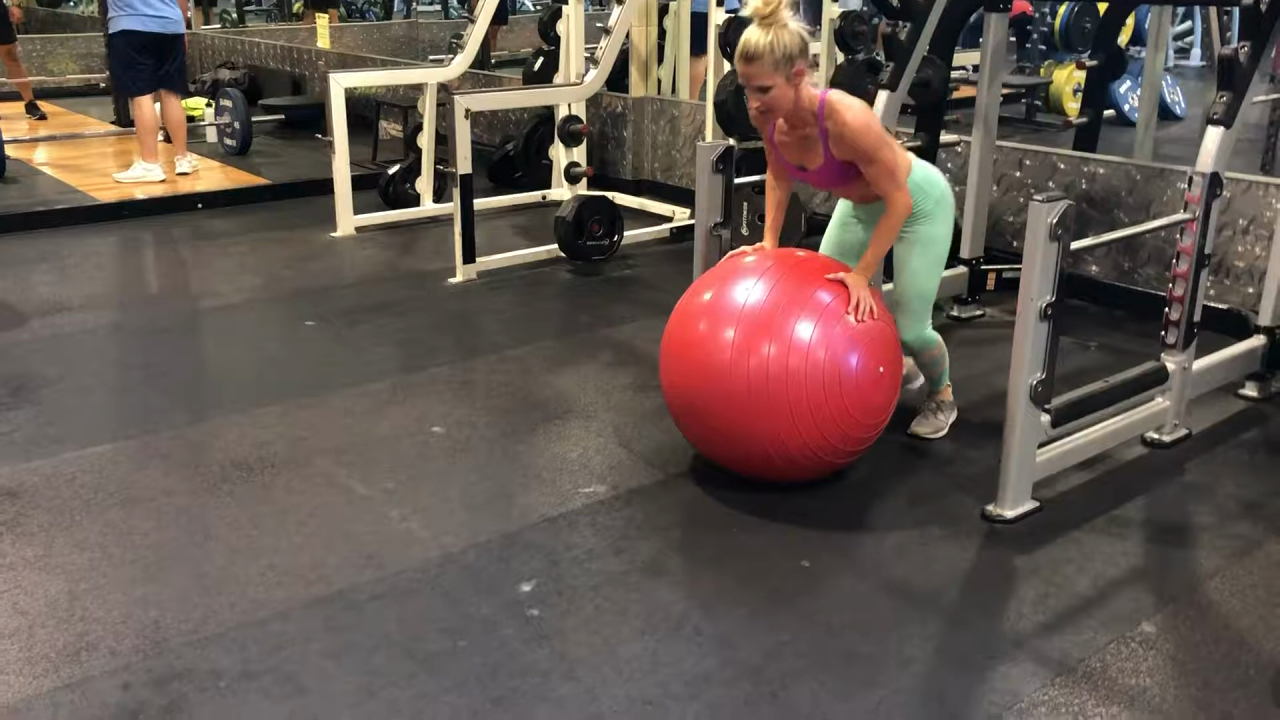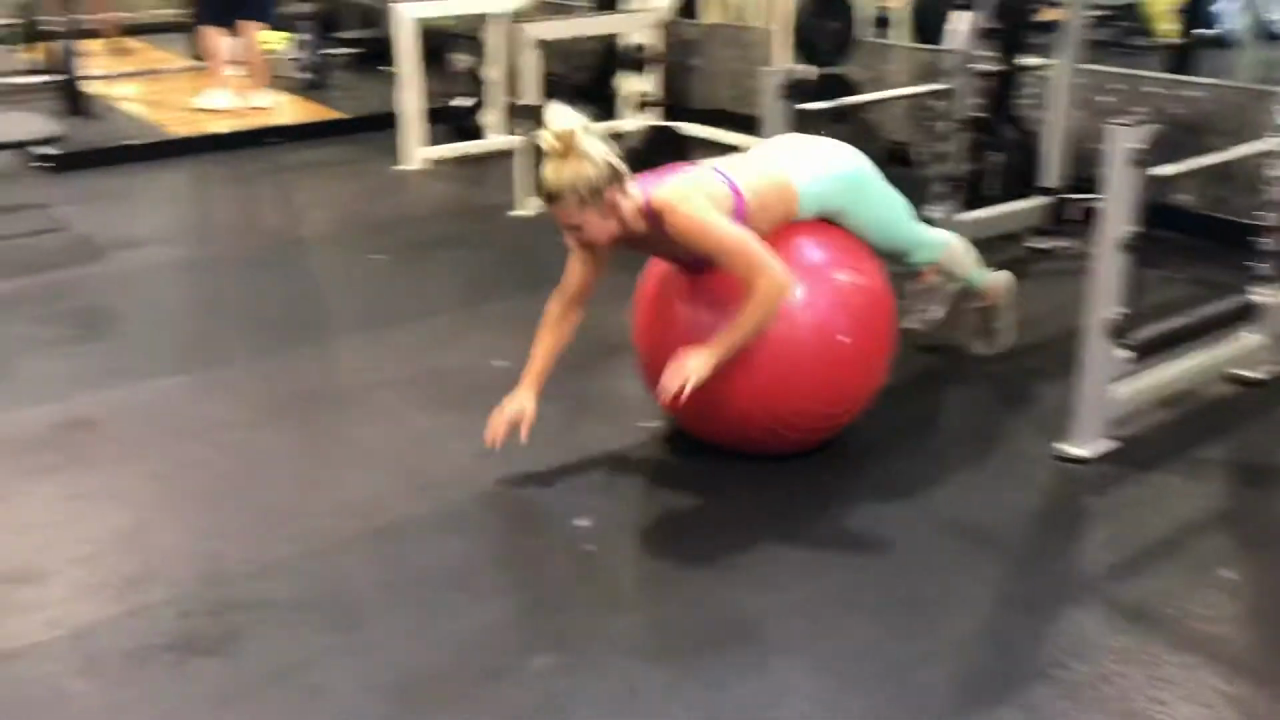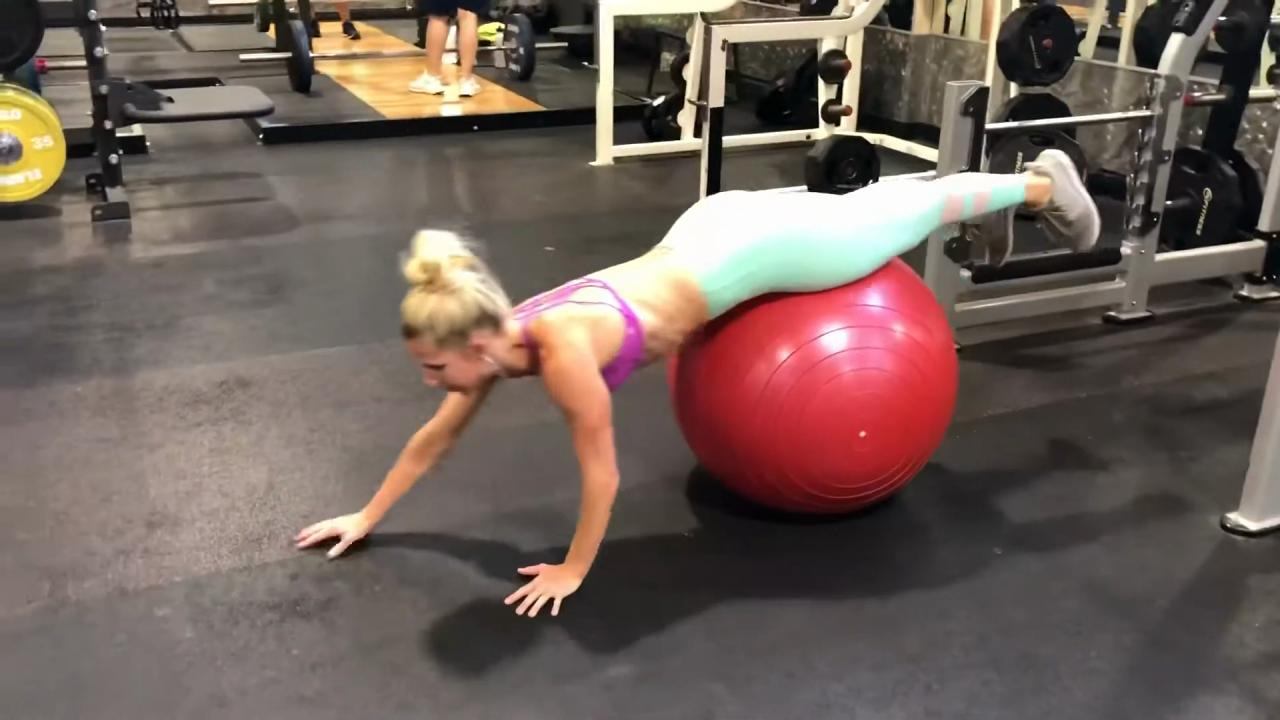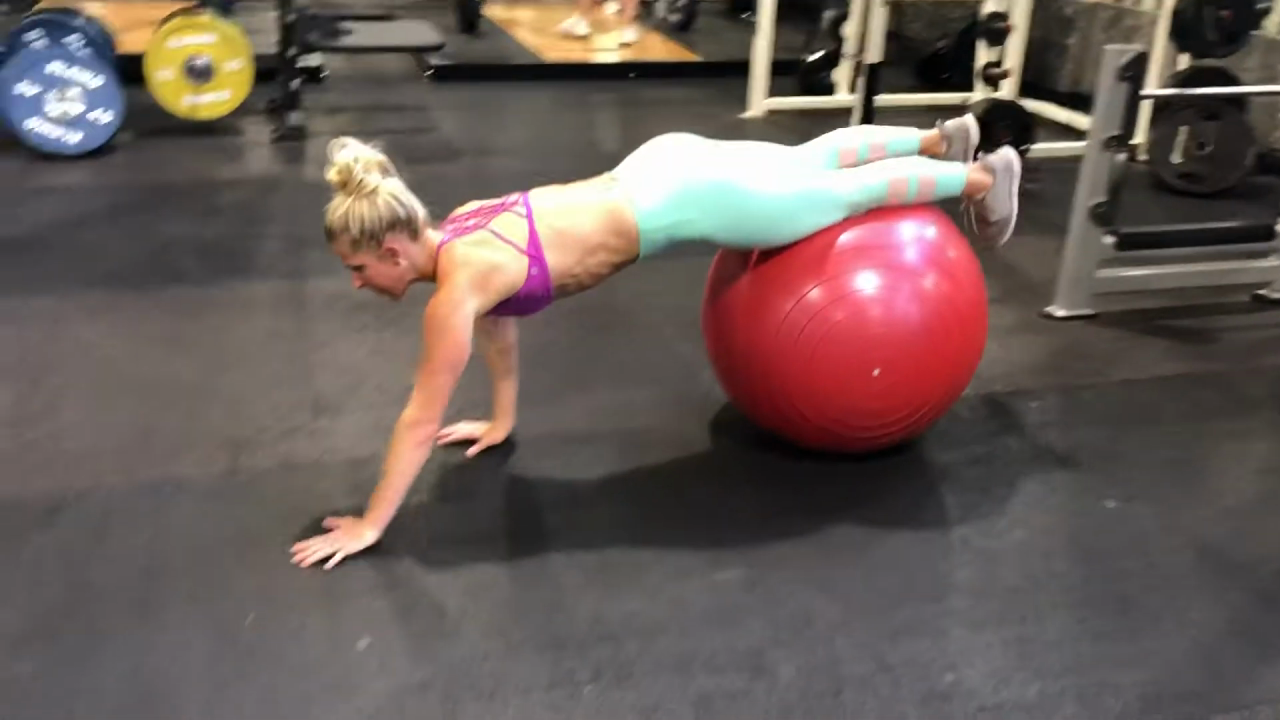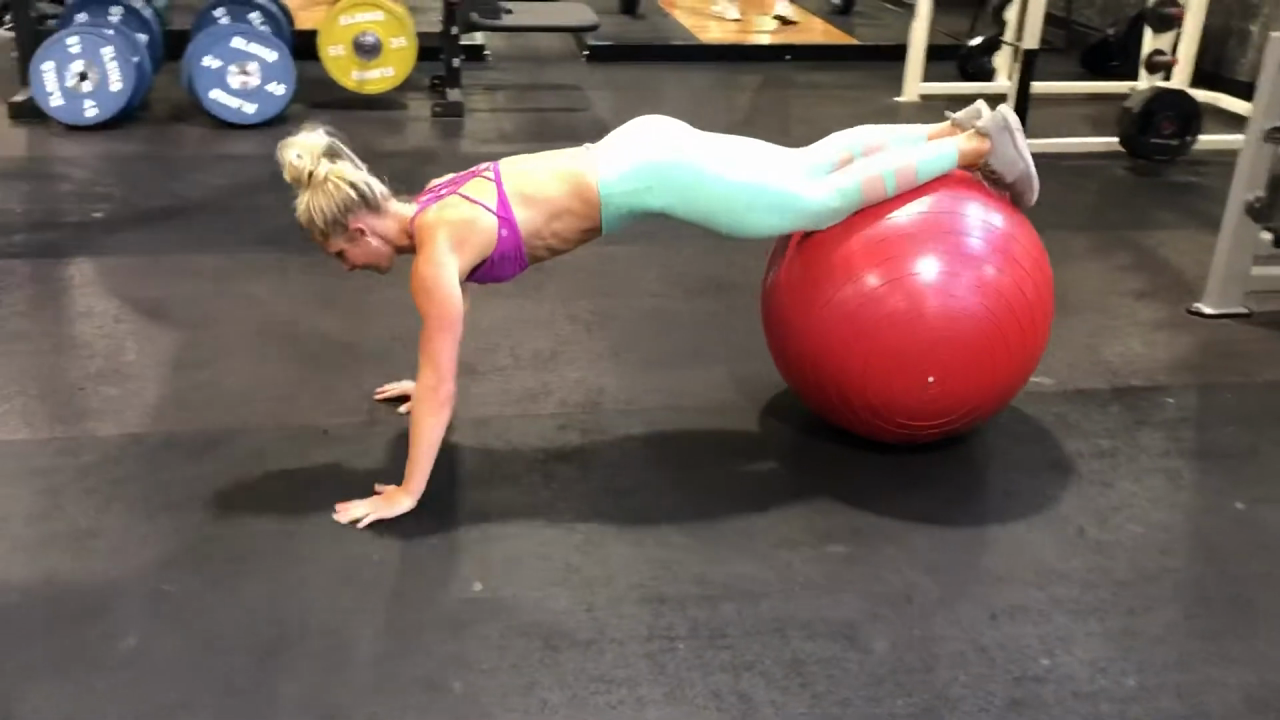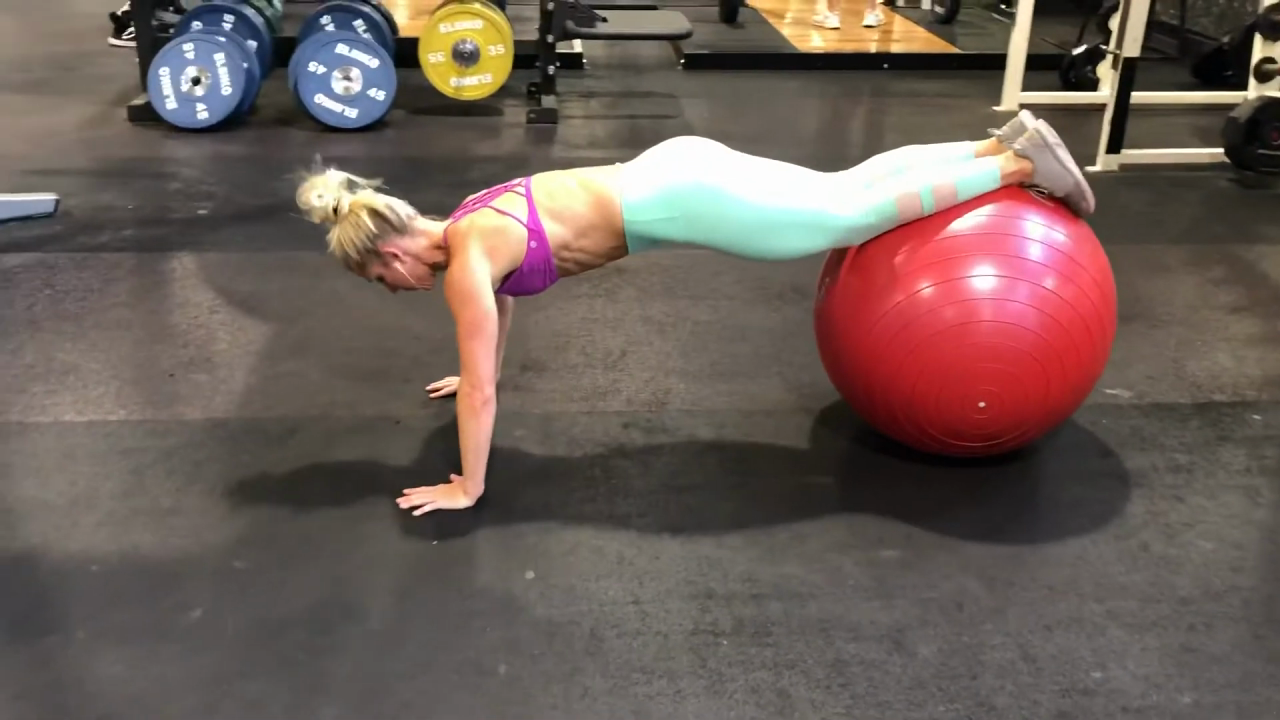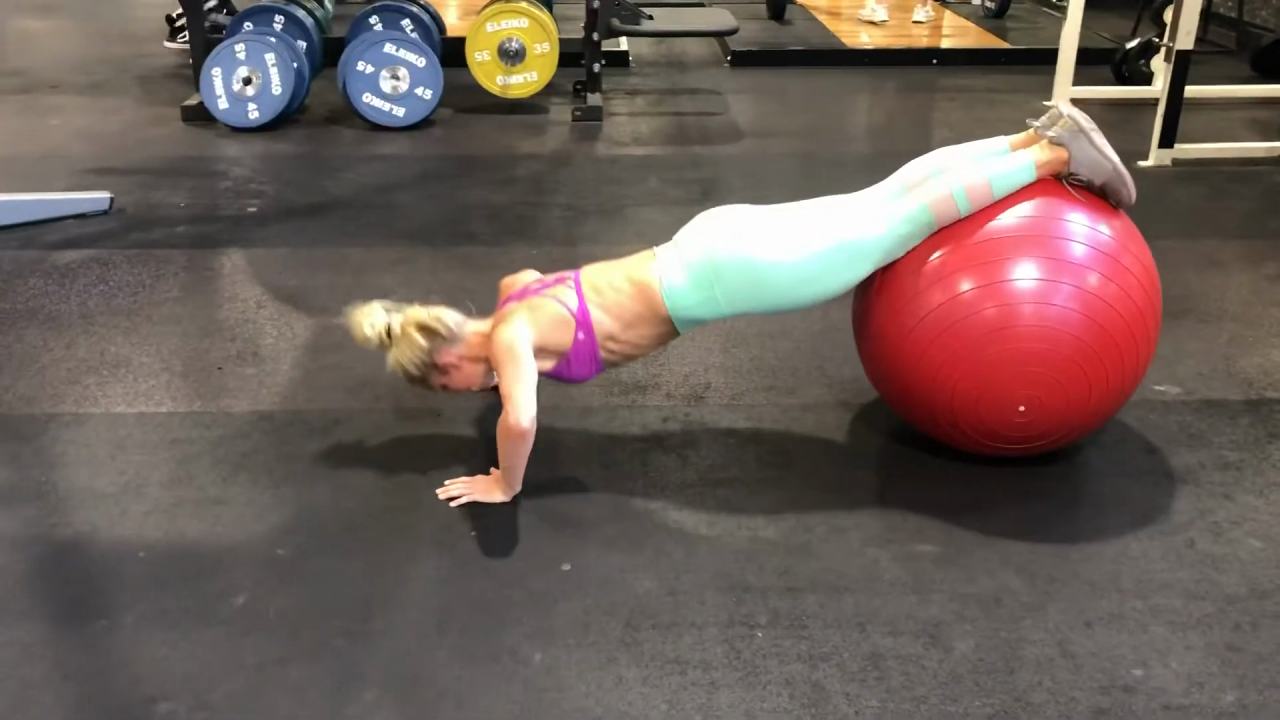
dt=0.7s
person 1, frame 1
left shoulder: (845, 119)
right shoulder: (766, 114)
left elbow: (898, 200)
right elbow: (778, 175)
left wrist: (862, 275)
right wrist: (769, 242)
left hip: (919, 202)
right hip: (860, 204)
left knee: (908, 327)
left ankle: (942, 396)
person 1, frame 2
left shoulder: (680, 214)
right shoulder: (606, 215)
left elbow: (774, 281)
right elbow: (567, 302)
left wrist: (711, 355)
right wrist: (527, 390)
left hip: (828, 177)
right hip: (781, 163)
left knee: (910, 243)
left ankle: (991, 288)
right ankle: (936, 272)
person 1, frame 3
left shoulder: (563, 352)
right shoulder: (494, 329)
left elbow: (600, 474)
right elbow: (438, 432)
left wrist: (574, 569)
right wrist: (367, 517)
left hip: (752, 250)
right hip: (714, 225)
left knee: (907, 222)
right knee: (853, 205)
left ankle: (1042, 184)
right ankle: (958, 187)
person 1, frame 4
left shoulder: (459, 278)
right shoulder: (459, 234)
left elbow: (422, 415)
right elbow: (498, 326)
left wrist: (371, 524)
right wrist: (503, 422)
left hip: (682, 200)
right hip: (663, 167)
left knee: (843, 192)
right knee: (804, 160)
left ankle: (982, 176)
right ankle: (937, 140)
person 1, frame 5
left shoulder: (435, 243)
right shoulder: (426, 214)
left elbow: (441, 384)
right elbow: (444, 304)
left wrist: (409, 493)
right wrist: (427, 384)
left hip: (648, 173)
right hip: (643, 146)
left knee: (825, 201)
right knee: (811, 164)
left ankle: (979, 147)
right ankle: (954, 130)
person 1, frame 6
left shoulder: (462, 254)
right shoulder: (470, 229)
left elbow: (479, 390)
right elbow: (501, 298)
left wrist: (468, 489)
right wrist: (481, 377)
left hip: (674, 201)
right hip: (674, 171)
left knee: (855, 217)
right knee: (846, 191)
left ankle: (1022, 164)
right ankle: (1003, 144)
person 1, frame 7
left shoulder: (509, 338)
right shoulder: (513, 298)
left elbow: (519, 420)
left wrist: (503, 486)
right wrist: (521, 373)
left hip: (714, 273)
right hip: (711, 244)
left knee: (898, 227)
right knee: (883, 202)
left ankle: (1057, 156)
right ankle: (1041, 137)
